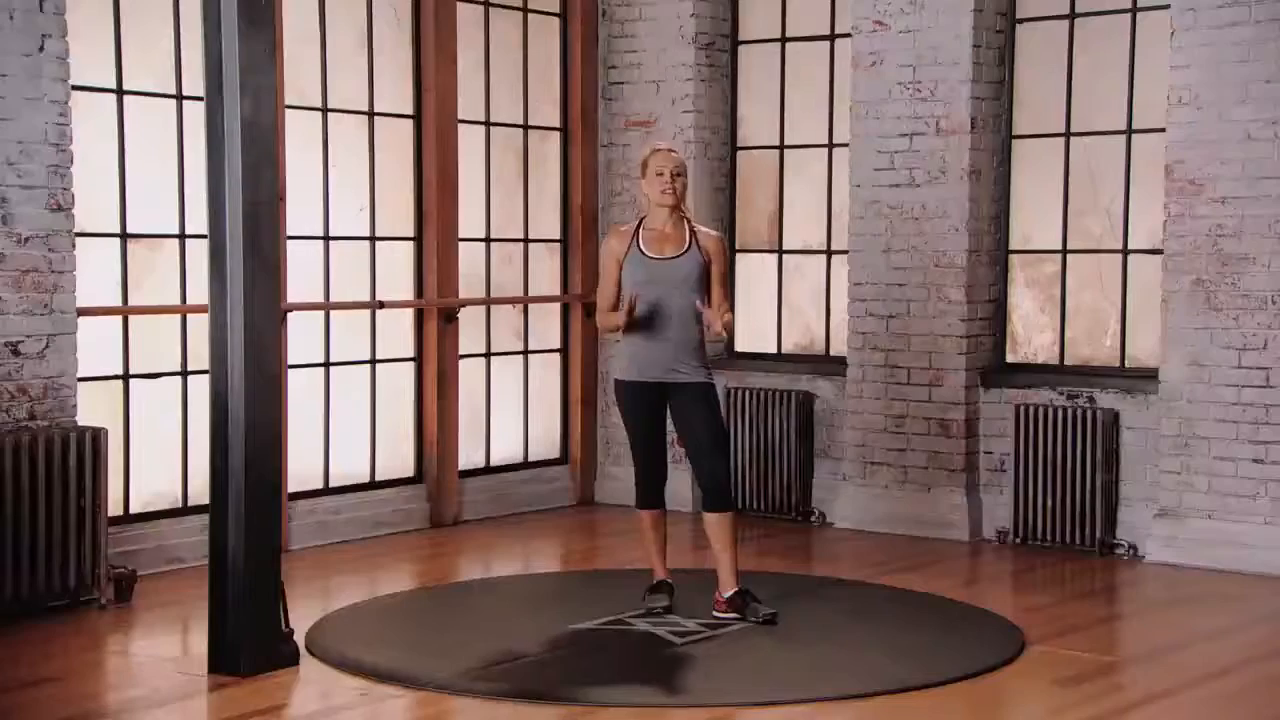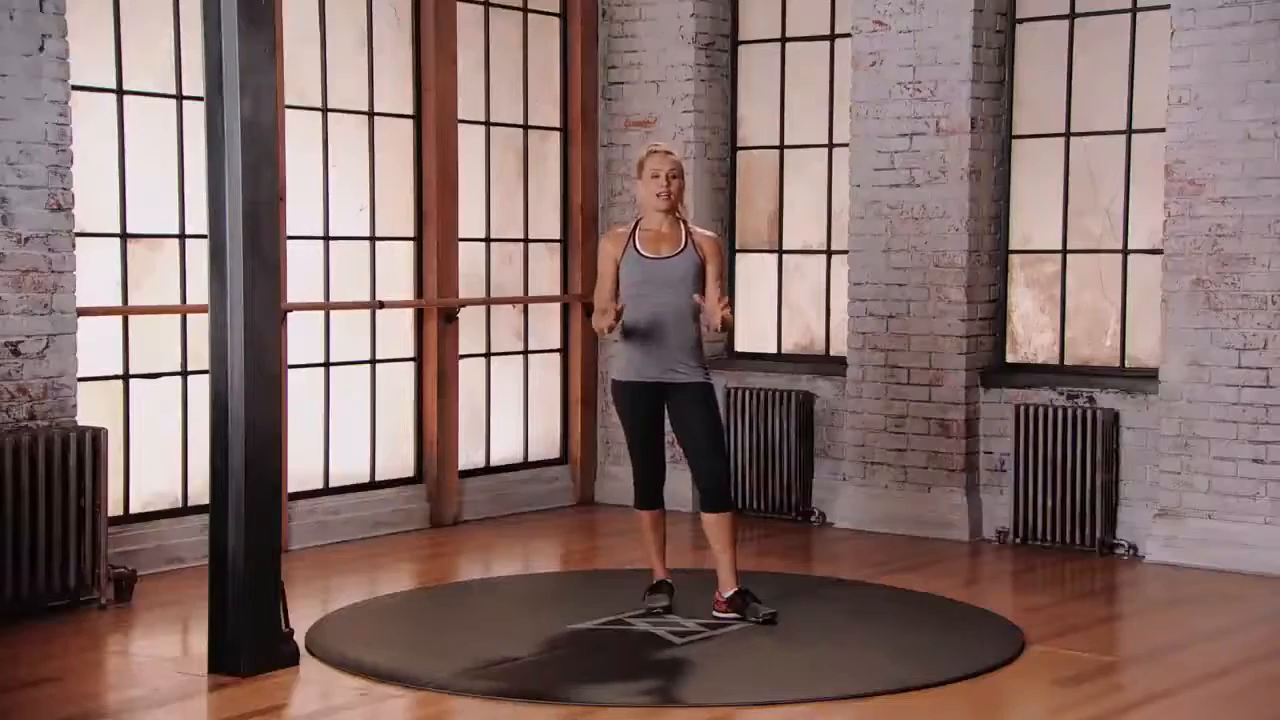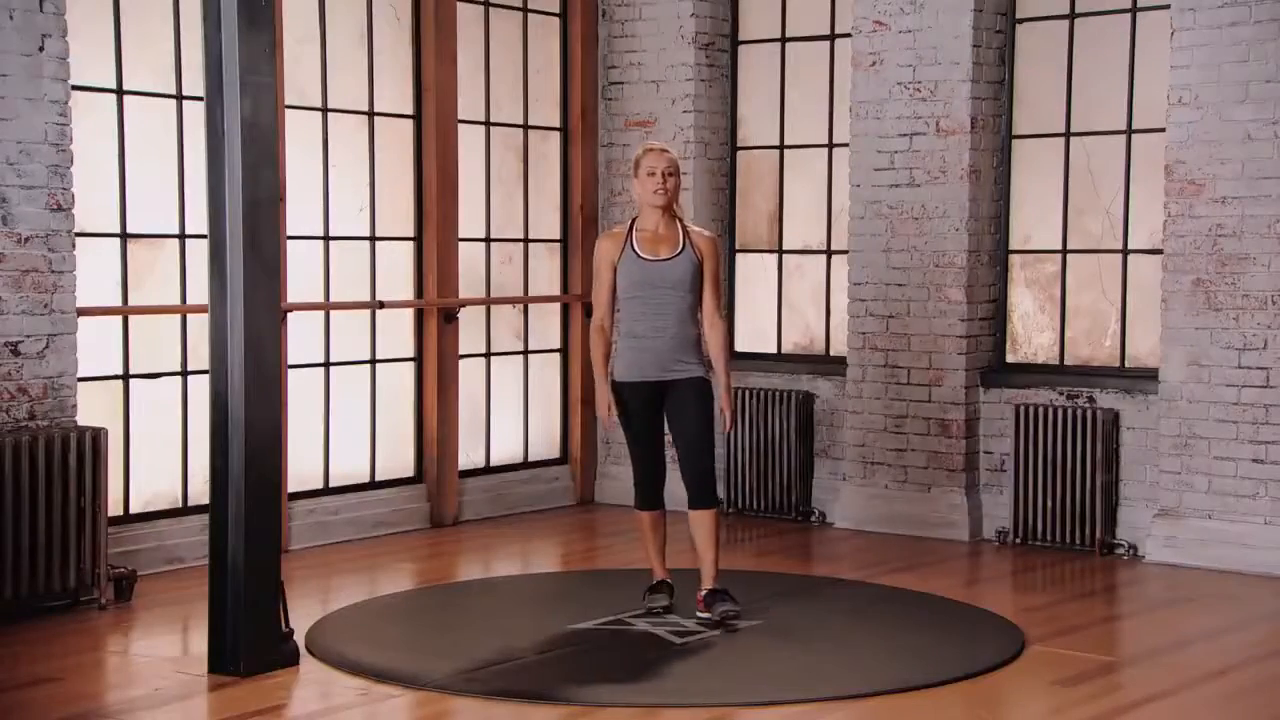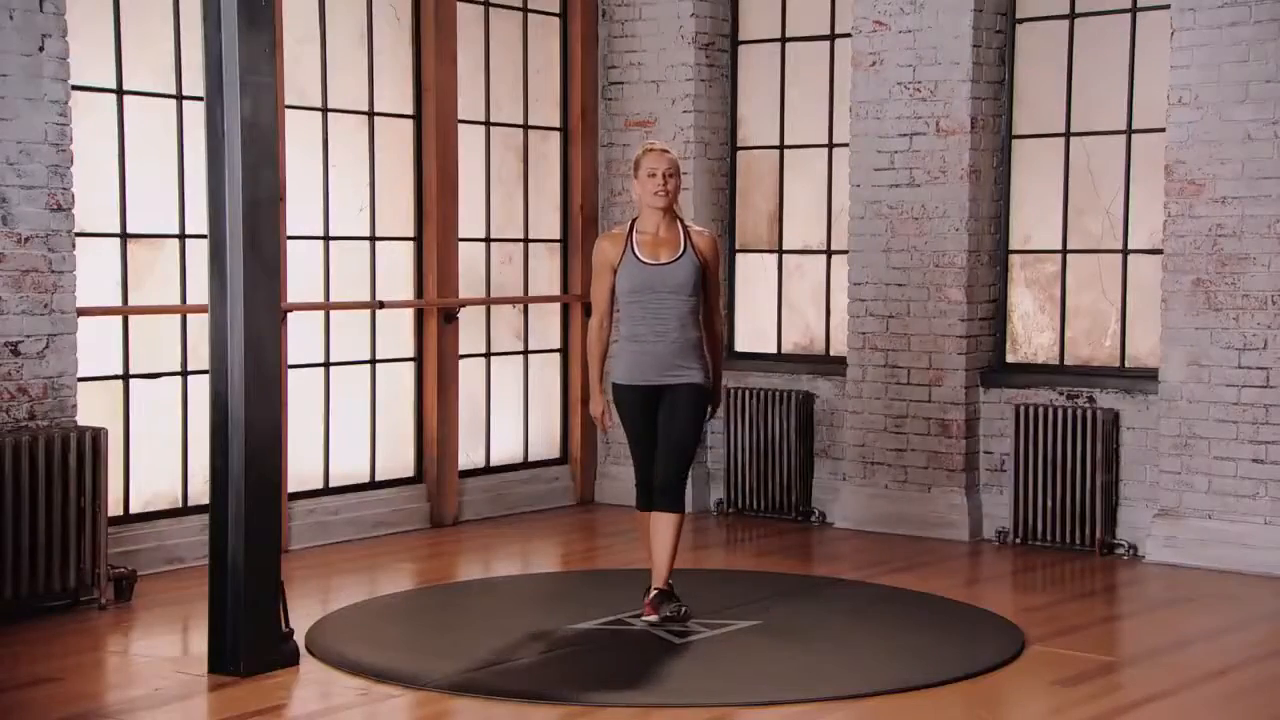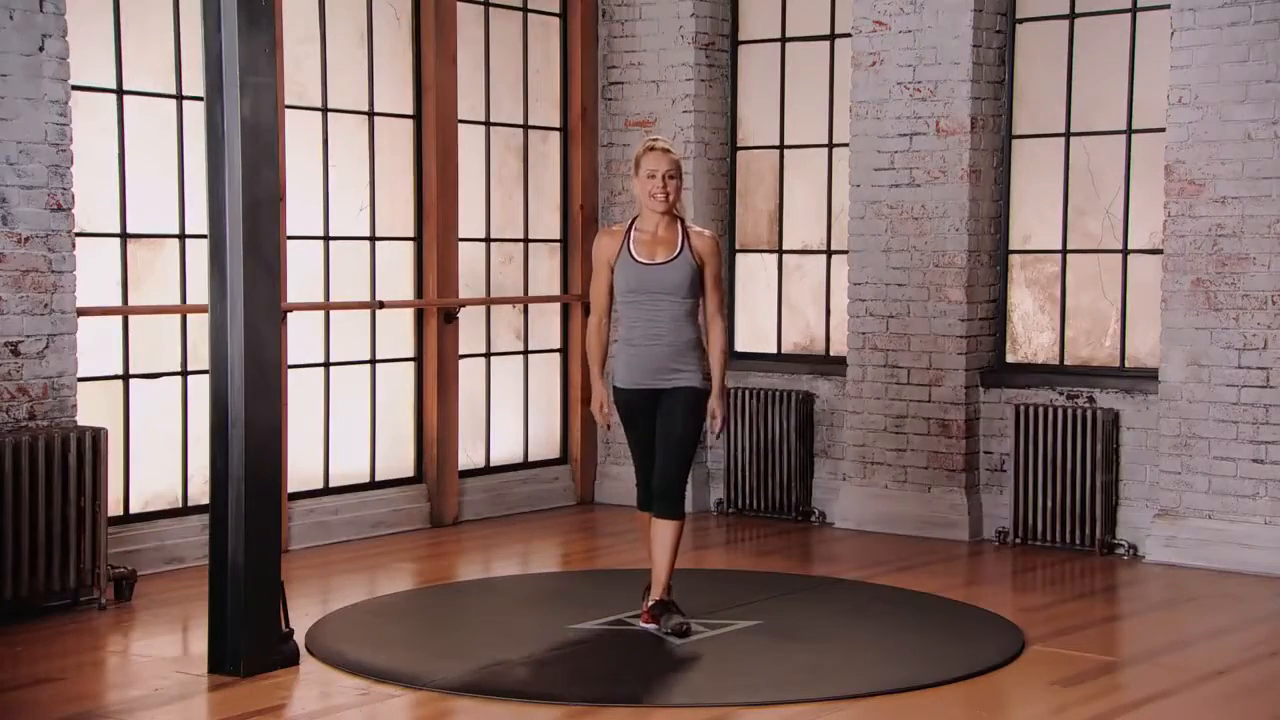
dt=0.3s
person 1, frame 1
left shoulder: (709, 242)
right shoulder: (619, 241)
left elbow: (721, 310)
right elbow: (603, 313)
left wrist: (722, 322)
right wrist: (619, 318)
left hip: (692, 375)
right hip: (638, 373)
left knee: (715, 476)
right knee: (649, 475)
left ankle: (729, 591)
right ankle: (660, 578)
person 1, frame 2
left shoulder: (705, 243)
right shoulder: (616, 243)
left elbow: (715, 313)
right elbow: (599, 312)
left wrist: (720, 315)
right wrist: (608, 320)
left hip: (689, 375)
right hip: (635, 374)
left knee: (713, 476)
right knee: (648, 477)
left ankle: (729, 591)
right ankle: (659, 578)
person 1, frame 3
left shoulder: (702, 243)
right shoulder: (612, 244)
left elbow: (712, 316)
right elbow: (600, 320)
left wrist: (723, 383)
right wrist: (602, 383)
left hip: (687, 374)
right hip: (633, 376)
left knee: (699, 473)
right knee: (648, 477)
left ankle: (709, 588)
right ankle: (659, 578)
person 1, frame 4
left shoulder: (702, 243)
right shoulder: (612, 246)
left elbow: (712, 317)
right elbow: (600, 322)
left wrist: (717, 378)
right wrist: (595, 388)
left hip: (686, 378)
right hip: (632, 380)
left knee: (670, 480)
right knee: (648, 481)
left ankle: (659, 592)
right ankle: (657, 581)
person 1, frame 5
left shoulder: (702, 243)
right shoulder: (610, 243)
left elbow: (714, 320)
right elbow: (599, 319)
left wrist: (718, 389)
right wrist: (596, 383)
left hip: (685, 381)
right hip: (632, 380)
left knee: (670, 485)
right knee: (648, 483)
left ankle: (657, 599)
right ankle: (658, 581)
